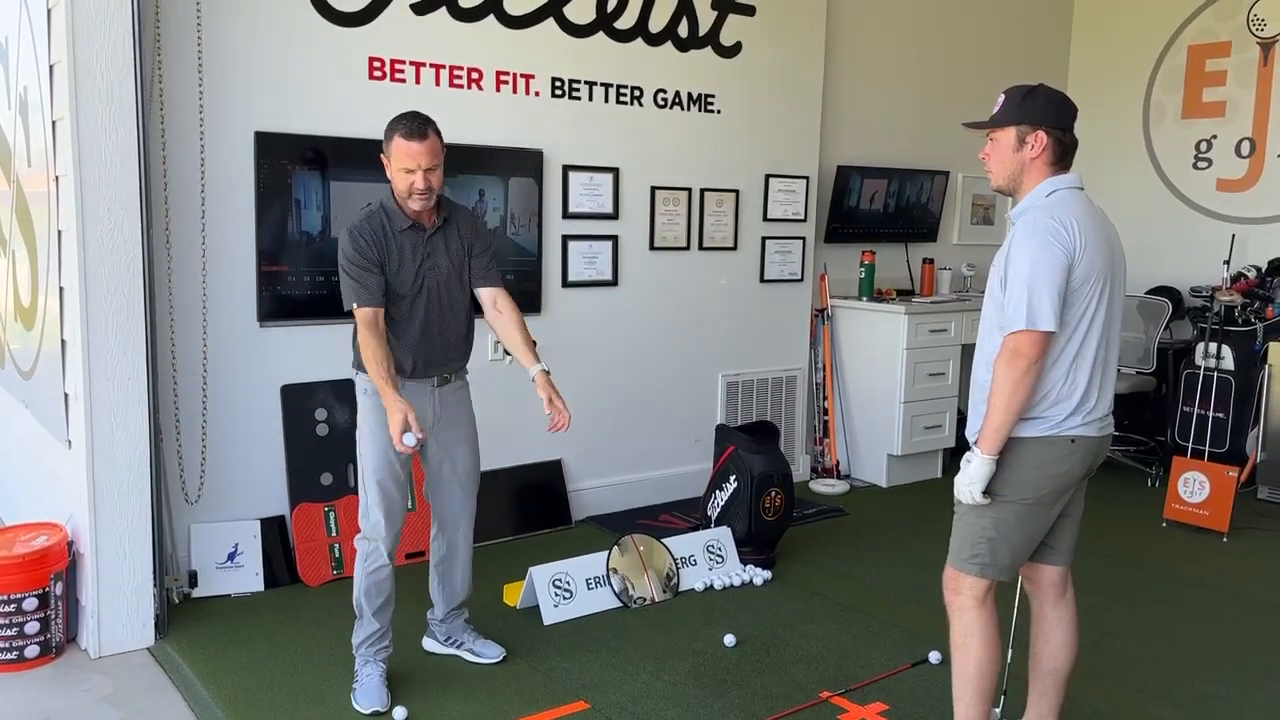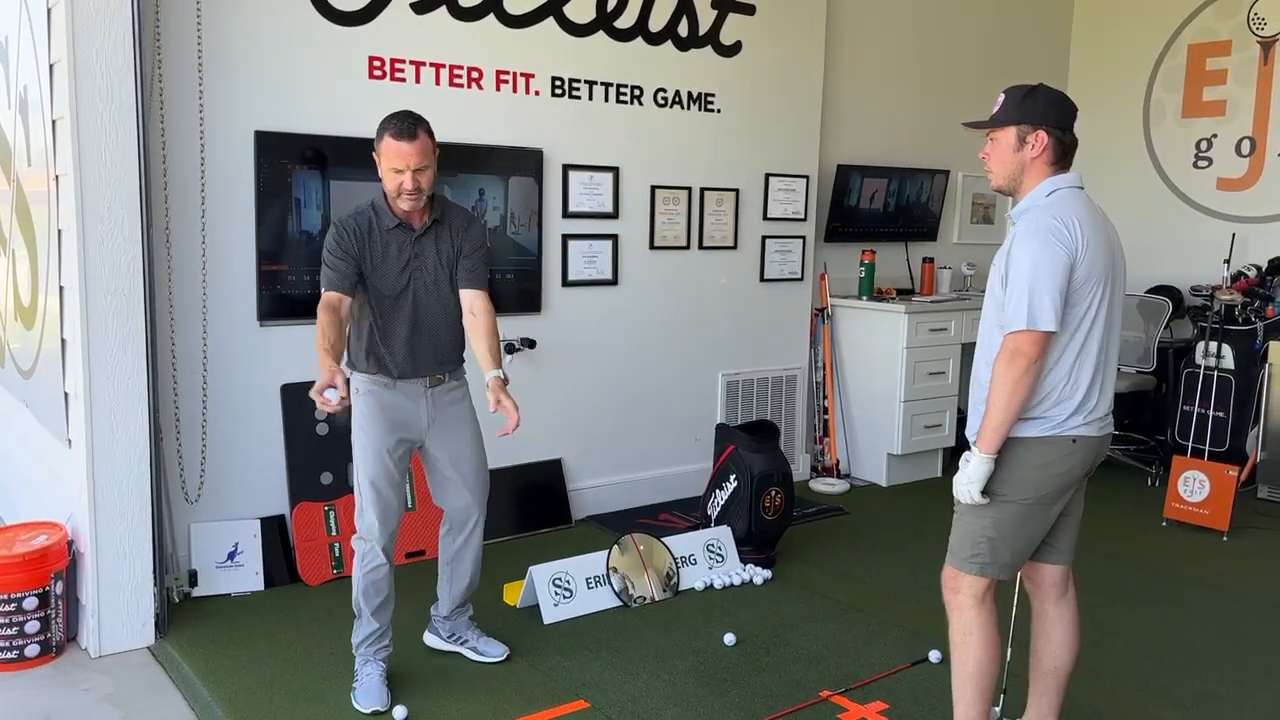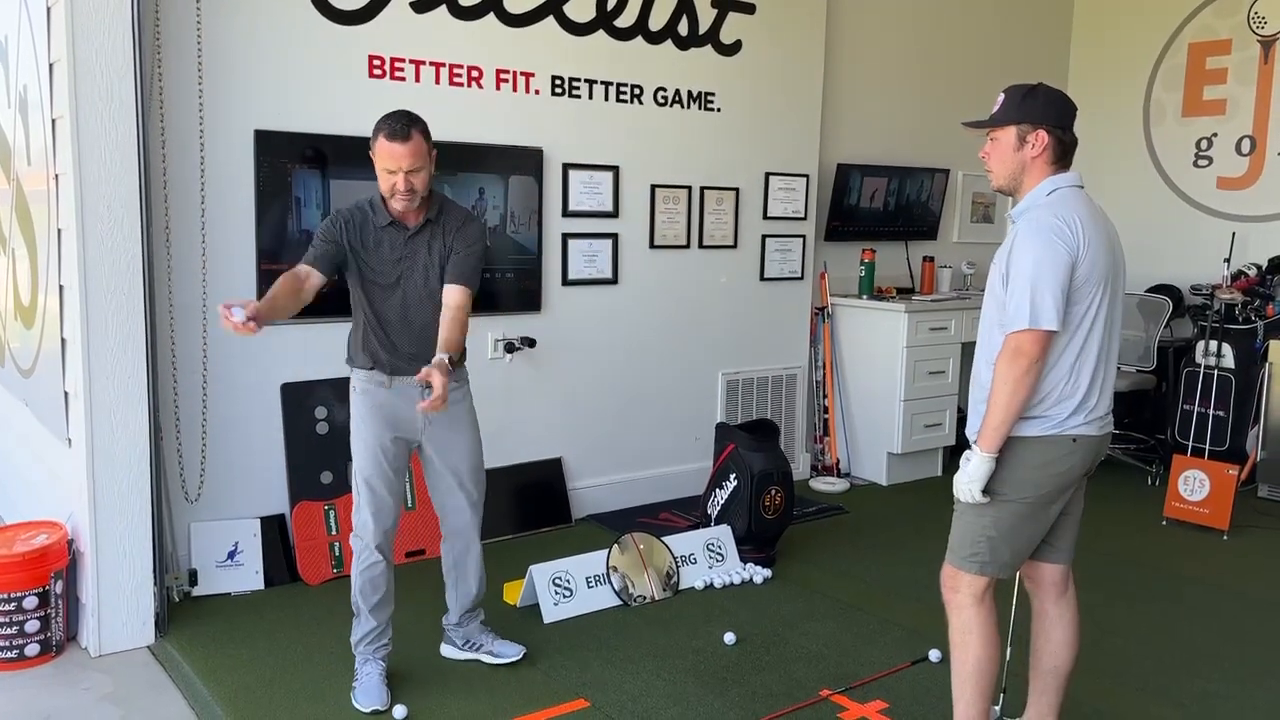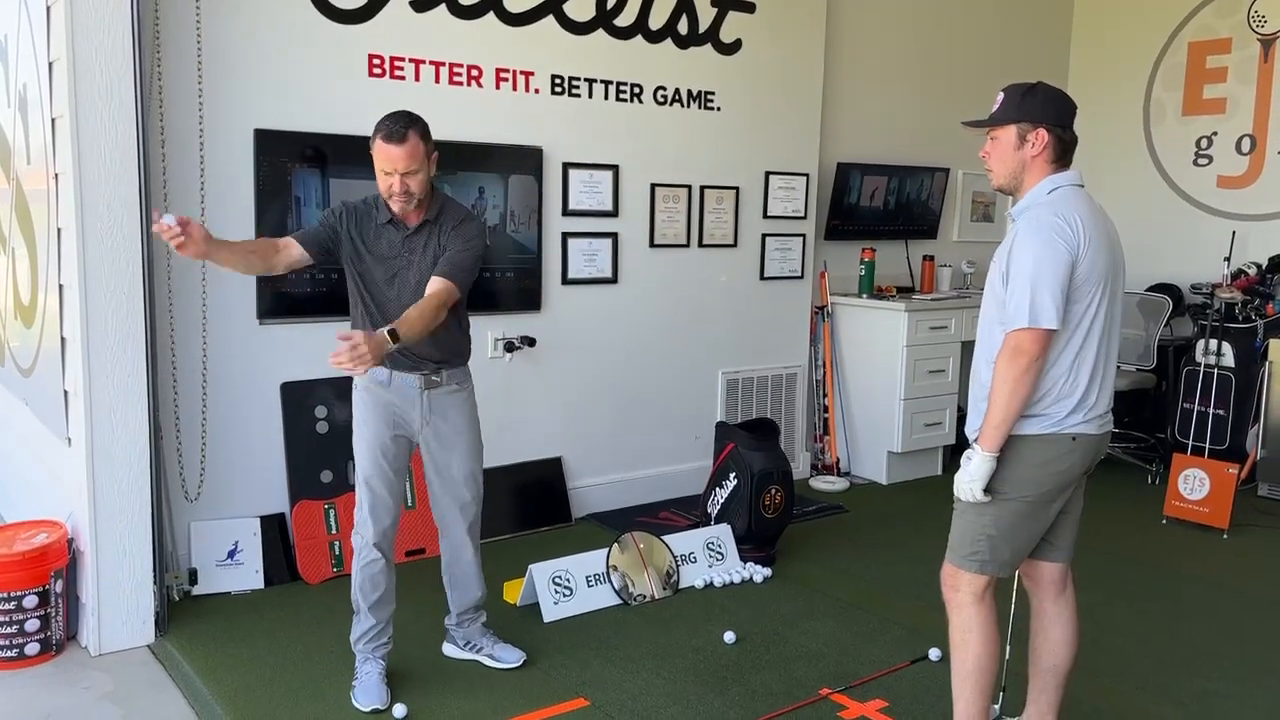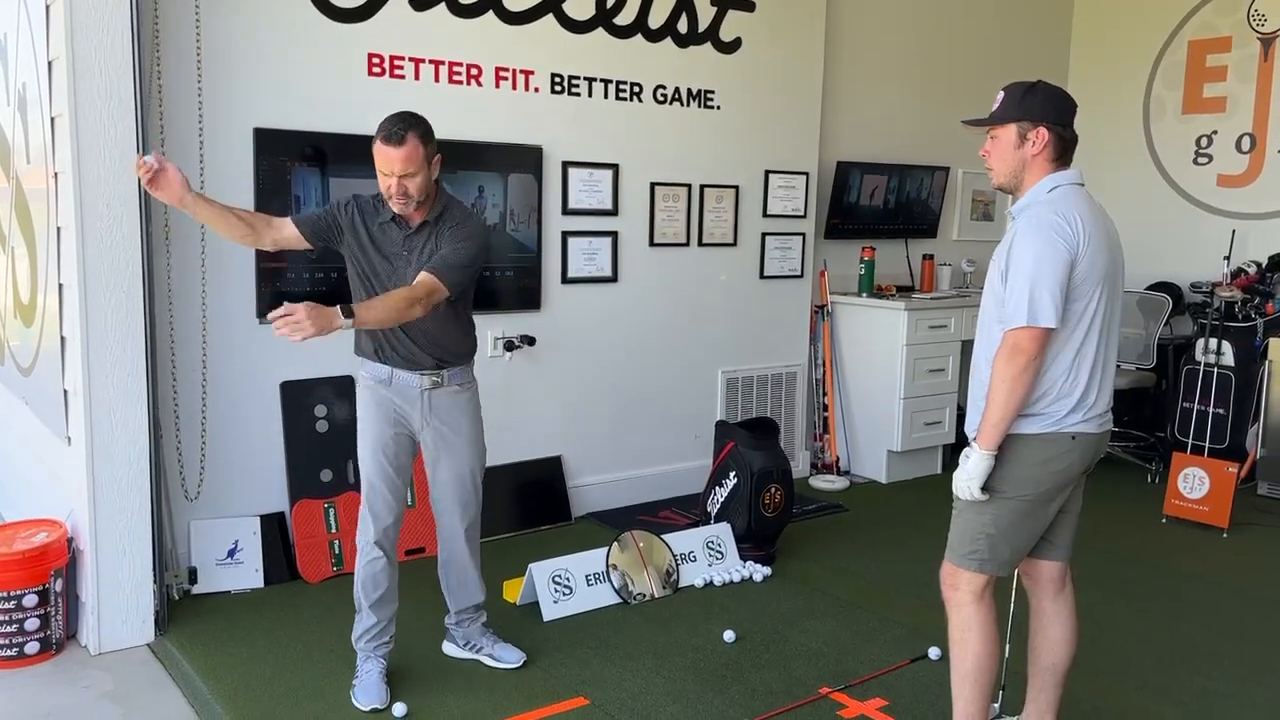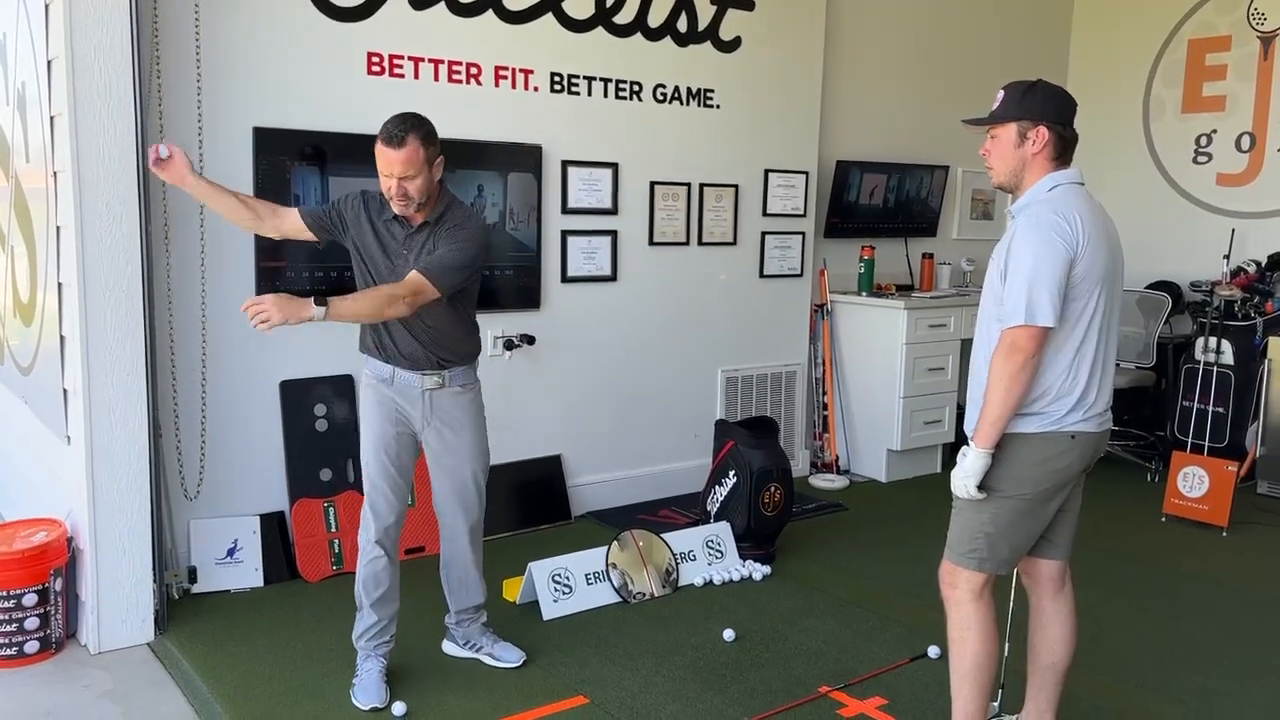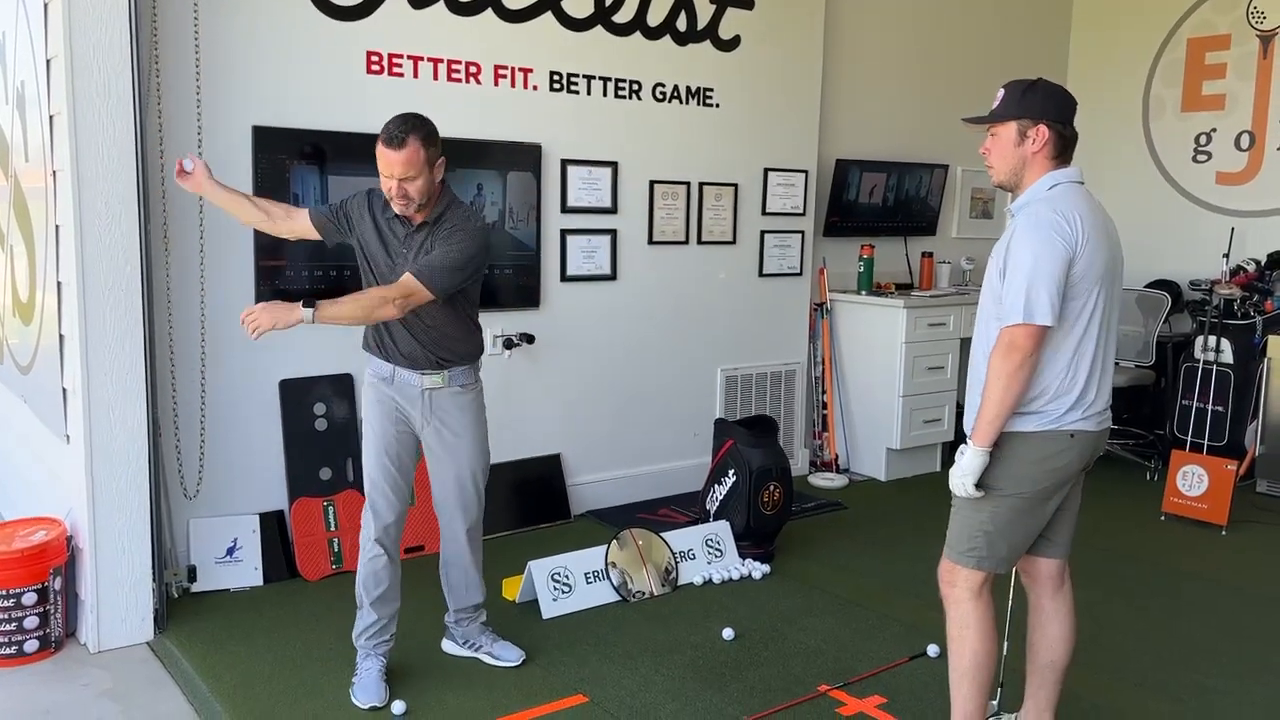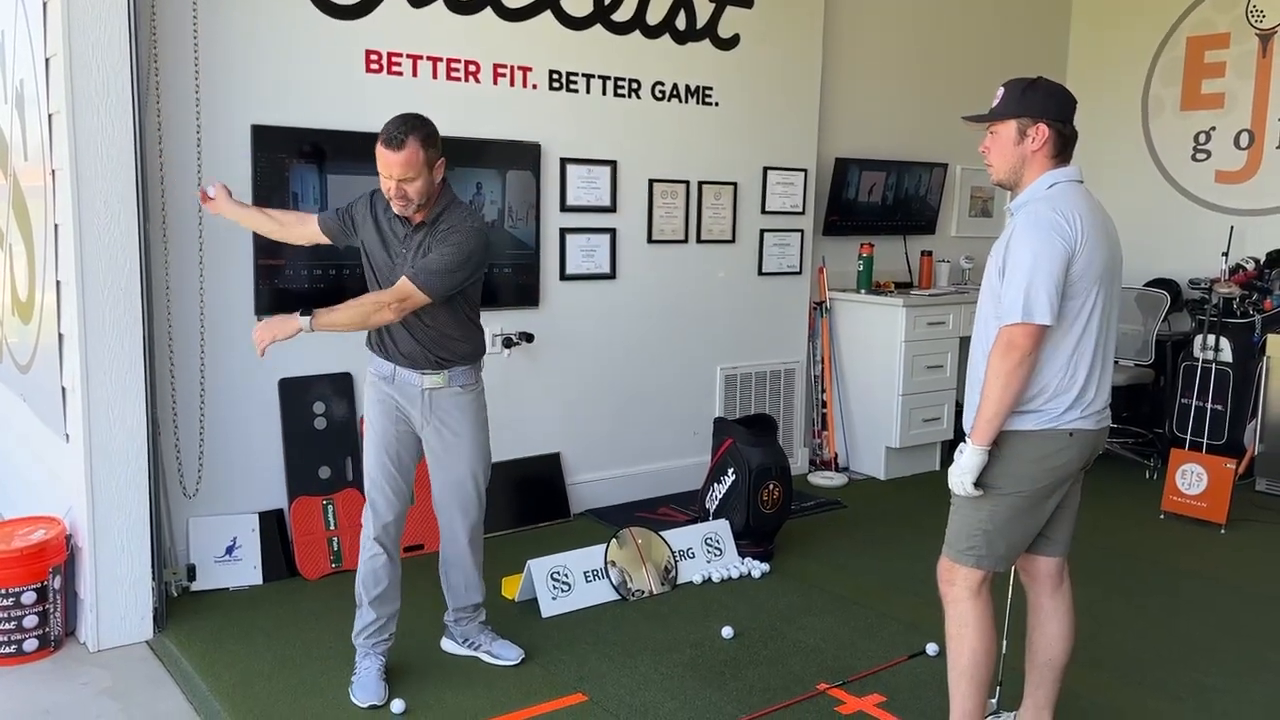
dt=0.1s
person 1, frame 1
left shoulder: (1042, 225)
right shoulder: (1085, 217)
left elbow: (1024, 350)
left wrist: (983, 452)
left hip: (1032, 443)
right hip: (1072, 434)
left knee: (966, 587)
right knee: (1048, 583)
person 1, frame 2
left shoulder: (1044, 224)
right shoulder: (1085, 217)
left elbow: (1024, 350)
left wrist: (982, 451)
left hip: (1033, 442)
right hip: (1072, 434)
left knee: (966, 585)
right knee: (1050, 582)
person 1, frame 3
left shoulder: (1045, 223)
right shoulder: (1084, 215)
left elbow: (1026, 349)
left wrist: (983, 450)
left hip: (1033, 442)
right hip: (1071, 432)
left knee: (965, 584)
right knee: (1050, 581)
person 1, frame 4
left shoulder: (1045, 221)
right shoulder: (1083, 213)
left elbow: (1025, 347)
left wrist: (984, 449)
left hip: (1033, 440)
right hip: (1070, 432)
left knee: (965, 582)
right knee: (1048, 579)
person 1, frame 5
left shoulder: (1045, 219)
right shoulder: (1083, 212)
left elbow: (1024, 344)
left wrist: (982, 447)
left hip: (1032, 439)
right hip: (1069, 430)
left knee: (964, 581)
right knee: (1047, 579)
person 1, frame 6
left shoulder: (1045, 218)
right shoulder: (1083, 211)
left elbow: (1022, 343)
left wrist: (979, 445)
left hip: (1030, 437)
right hip: (1069, 429)
left knee: (963, 579)
right knee: (1047, 577)
person 1, frame 7
left shoulder: (1045, 218)
right shoulder: (1083, 211)
left elbow: (1020, 342)
left wrist: (977, 443)
left hip: (1030, 437)
right hip: (1070, 428)
left knee: (963, 578)
right knee: (1046, 576)
person 1, frame 8
left shoulder: (1043, 216)
right shoulder: (1081, 209)
left elbow: (1019, 341)
left wrist: (975, 442)
left hip: (1029, 435)
right hip: (1068, 427)
left knee: (961, 577)
right knee: (1045, 574)
person 2, frame 1
left shoulder: (470, 229)
right shoulder: (364, 232)
left elbow: (498, 307)
right elbow: (371, 324)
left wrist: (539, 374)
right wrist: (390, 398)
left hip: (450, 391)
right hip: (390, 394)
left knee: (456, 517)
right knee: (380, 530)
left ankle: (447, 627)
right ankle: (371, 657)
person 2, frame 2
left shoulder: (465, 227)
right shoulder: (354, 229)
left elbow: (475, 307)
right elbow: (335, 307)
left wrist: (494, 377)
right wrist: (329, 369)
left hip: (447, 390)
right hip: (377, 392)
left knee: (468, 509)
right knee: (377, 529)
left ankle: (451, 622)
right ankle: (370, 656)
person 2, frame 3
left shoulder: (465, 227)
right shoulder: (349, 224)
left elbow: (455, 308)
right elbow: (301, 281)
left wrist: (442, 365)
right wrist: (260, 312)
left hip: (445, 387)
right hip: (377, 390)
left knee: (464, 515)
right knee: (374, 527)
left ankle: (463, 629)
right ankle: (370, 655)
person 2, frame 4
left shoulder: (465, 228)
right shoulder: (350, 220)
left elbow: (433, 303)
right elbow: (277, 254)
left wrist: (385, 341)
right wrist: (206, 246)
left hip: (448, 386)
right hip: (375, 388)
left knee: (461, 515)
right knee: (376, 525)
left ankle: (468, 630)
right ankle: (370, 655)
person 2, frame 5
left shoulder: (465, 229)
right shoulder: (356, 214)
left elbow: (414, 301)
right elbow: (267, 232)
left wrist: (337, 317)
right wrist: (184, 197)
left hip: (450, 387)
right hip: (382, 384)
left knee: (460, 515)
right knee: (380, 522)
left ankle: (466, 630)
right ankle: (371, 653)
person 2, frame 6
left shoulder: (466, 231)
right shoulder: (361, 211)
left elbow: (402, 298)
right elbow: (274, 219)
left wrist: (310, 307)
right wrist: (191, 181)
left hip: (453, 388)
right hip: (385, 383)
left knee: (463, 515)
right knee: (382, 521)
left ankle: (467, 628)
right ankle: (372, 652)
person 2, frame 7
left shoulder: (466, 232)
right shoulder: (367, 209)
left elbow: (393, 302)
right elbow: (289, 221)
left wrist: (298, 312)
right wrist: (213, 190)
left hip: (453, 387)
right hip: (386, 382)
left knee: (462, 515)
right knee: (383, 519)
left ankle: (467, 628)
right ankle: (371, 651)
person 2, frame 8
left shoulder: (466, 233)
right shoulder: (371, 210)
left elbow: (392, 304)
right elbow: (301, 228)
left wrist: (300, 323)
right wrist: (228, 205)
left hip: (454, 387)
right hip: (388, 381)
left knee: (462, 515)
right knee: (383, 518)
left ankle: (466, 627)
right ankle: (371, 650)
